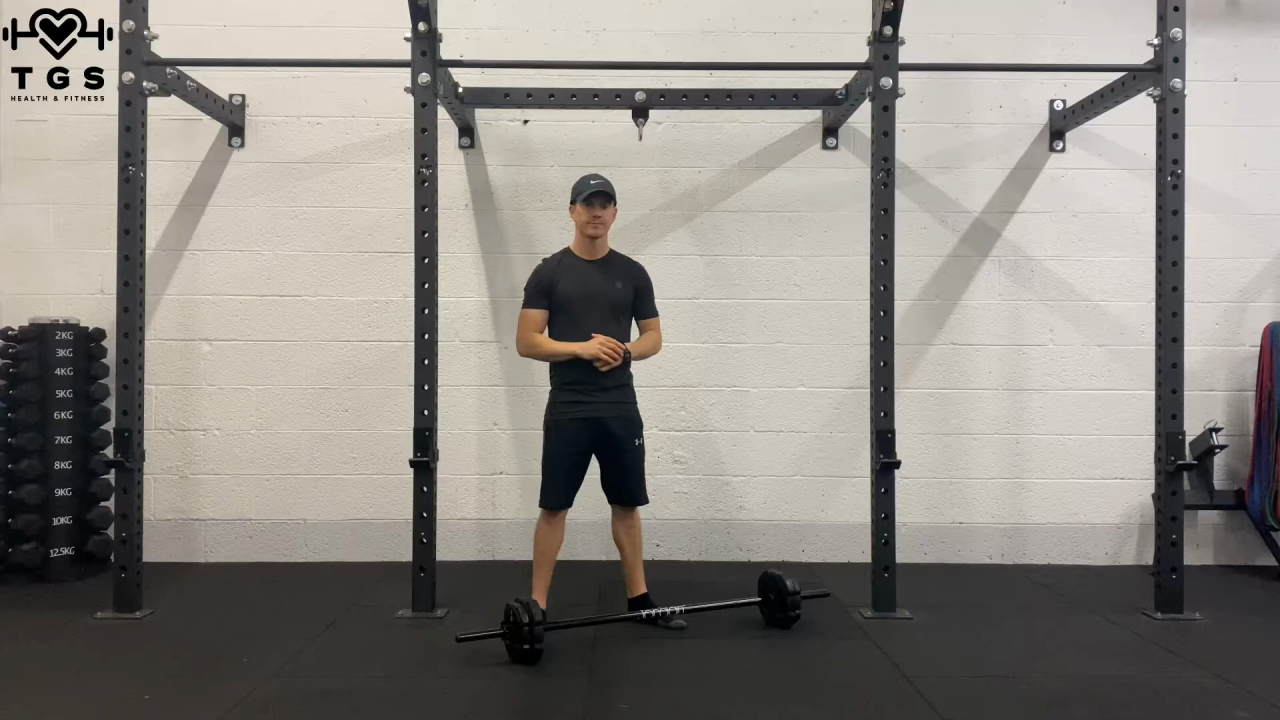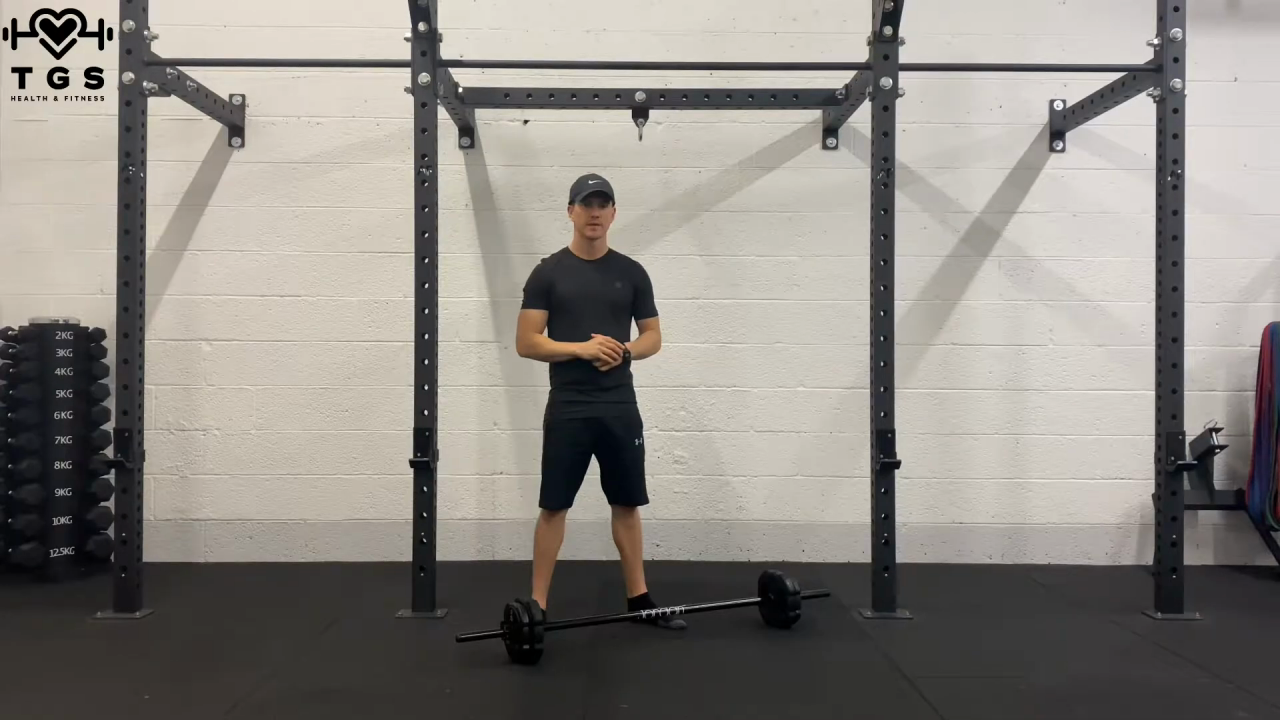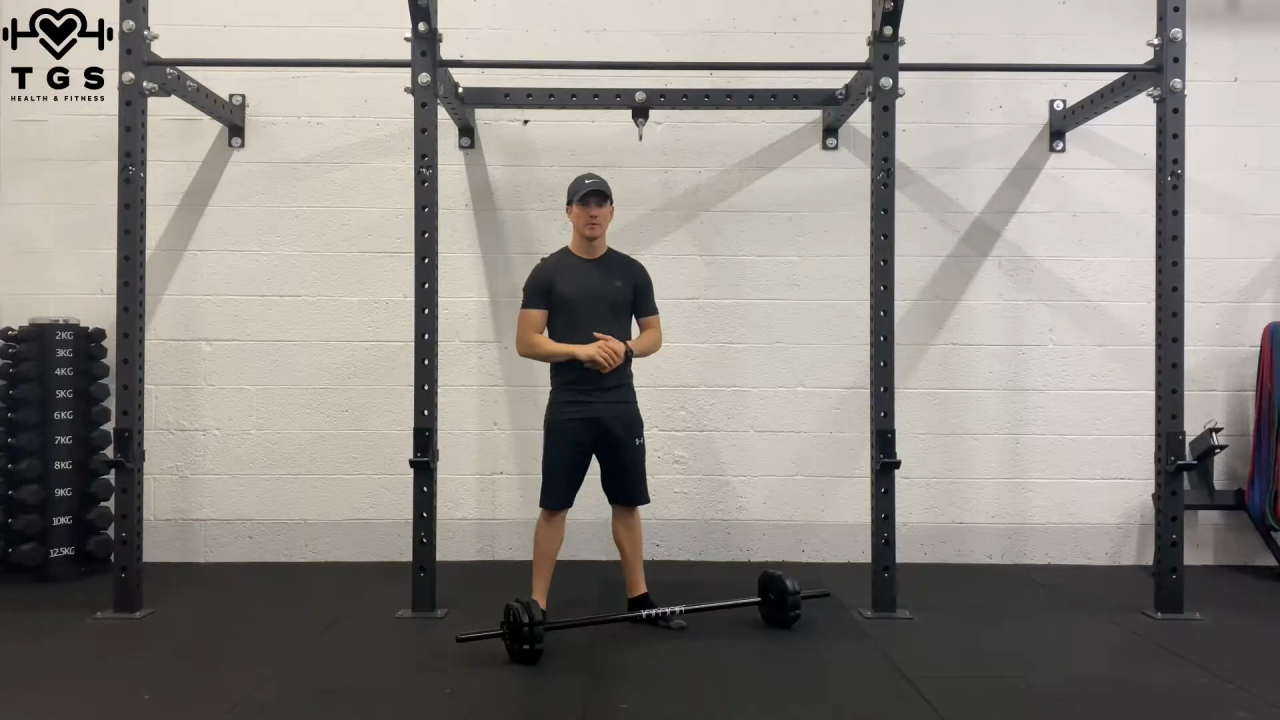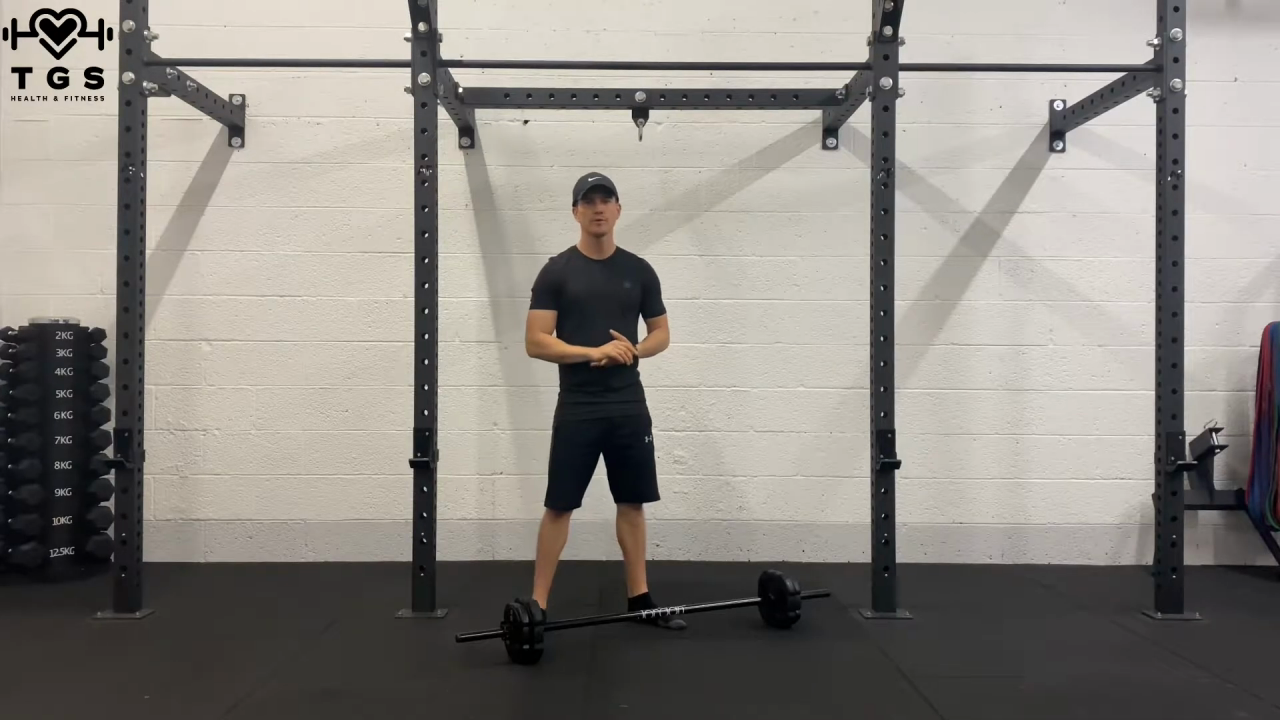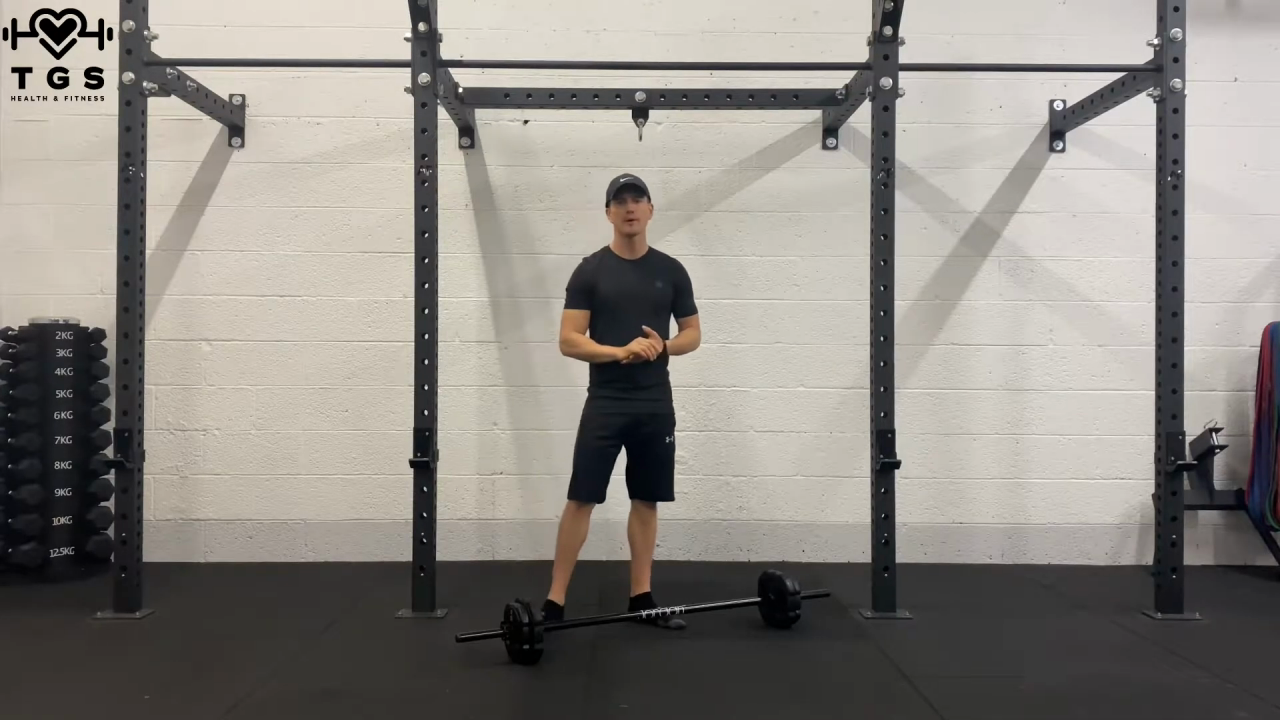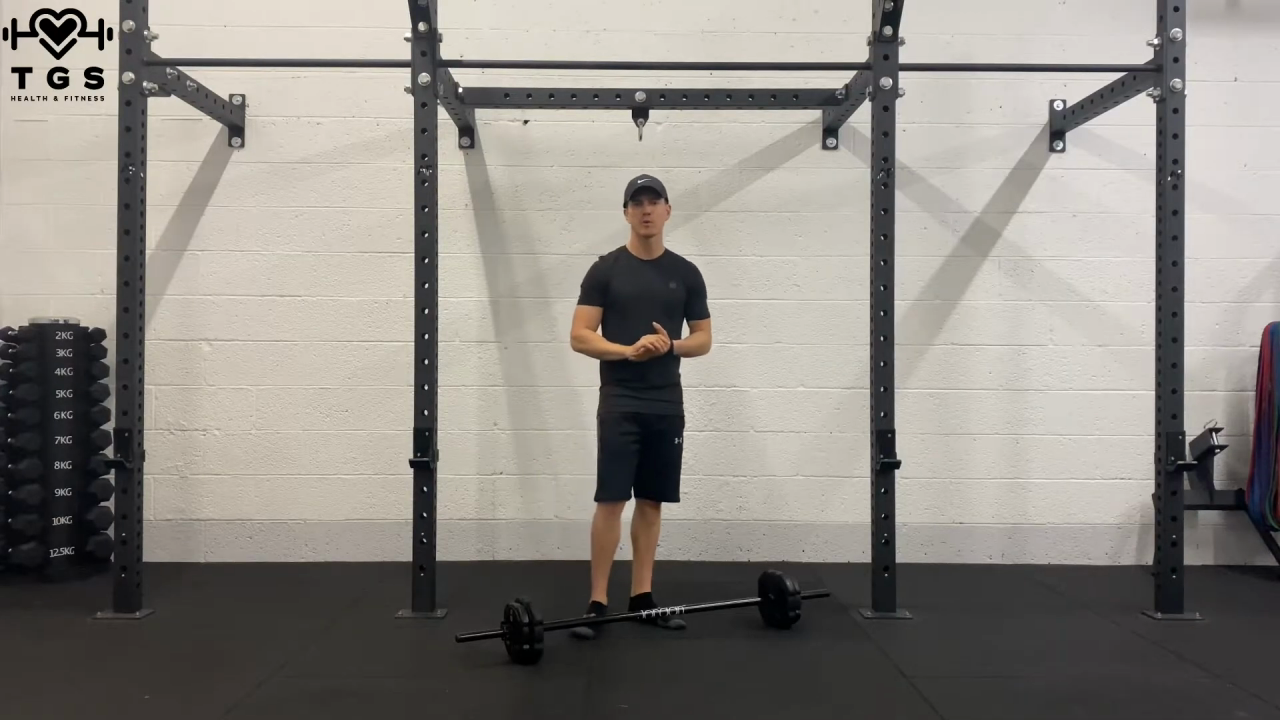
dt=0.4s
person 1, frame 1
left shoulder: (632, 273)
right shoulder: (550, 272)
left elbow: (653, 337)
right elbow: (526, 341)
left wrist: (624, 351)
right wrist: (581, 348)
left hip: (620, 407)
right hip: (568, 409)
left knee: (627, 504)
right knee: (554, 506)
left ankle: (638, 597)
right ankle: (537, 604)
person 1, frame 2
left shoulder: (631, 273)
right shoulder: (549, 272)
left elbow: (653, 337)
right elbow: (526, 342)
left wrist: (624, 350)
right wrist: (581, 348)
left hip: (620, 407)
right hip: (568, 408)
left knee: (627, 503)
right knee: (554, 506)
left ankle: (638, 596)
right ankle: (538, 603)
person 1, frame 3
left shoulder: (631, 271)
right shoulder: (548, 272)
left elbow: (654, 334)
right elbow: (526, 342)
left wrist: (625, 349)
right wrist: (580, 350)
left hip: (621, 406)
right hip: (569, 408)
left knee: (628, 503)
right knee: (554, 506)
left ankle: (639, 597)
right ankle: (538, 604)
person 1, frame 4
left shoulder: (639, 271)
right shoulder: (558, 271)
left elbow: (661, 333)
right elbow: (536, 342)
left wrist: (633, 349)
right wrist: (593, 352)
left hip: (629, 405)
right hip: (578, 408)
left knee: (633, 502)
right knee: (559, 506)
left ankle: (639, 596)
right ankle: (537, 604)
person 1, frame 5
left shoulder: (671, 271)
right shoulder: (590, 271)
left elbow: (693, 334)
right elbow: (569, 341)
left wrist: (662, 346)
right wrist: (620, 351)
left hip: (655, 404)
right hip: (606, 402)
left knee: (646, 500)
right knee: (582, 498)
left ankle: (641, 595)
right ankle: (554, 600)
person 1, frame 6
left shoulder: (685, 273)
right shoulder: (606, 269)
left elbow: (704, 338)
right elbow: (580, 336)
left wrist: (671, 345)
right wrist: (629, 350)
left hip: (667, 404)
right hip: (620, 401)
left knee: (651, 502)
right knee: (611, 500)
left ankle: (642, 595)
right ankle: (598, 600)
